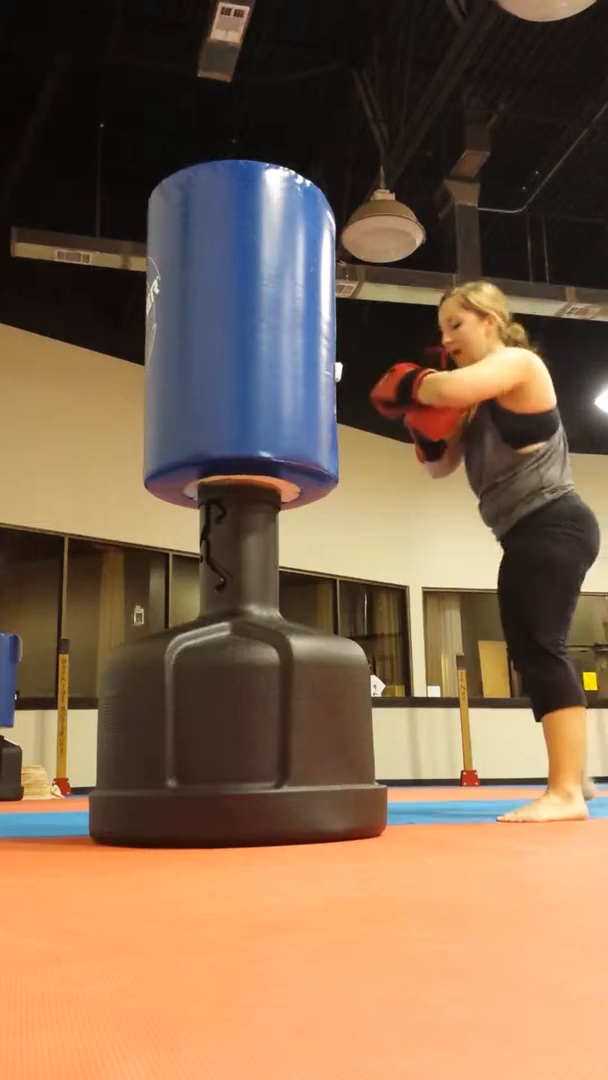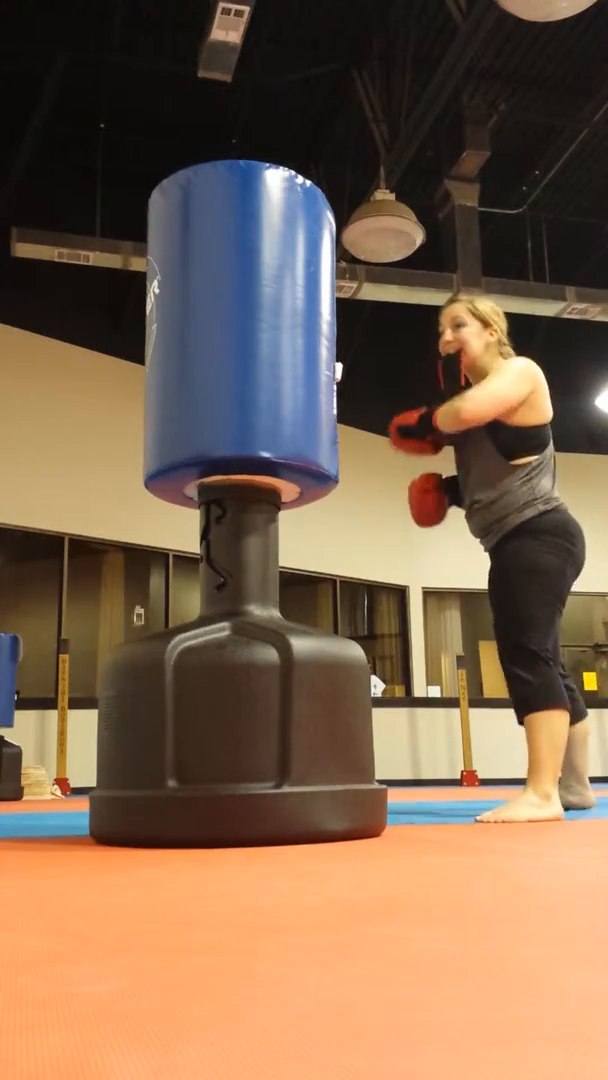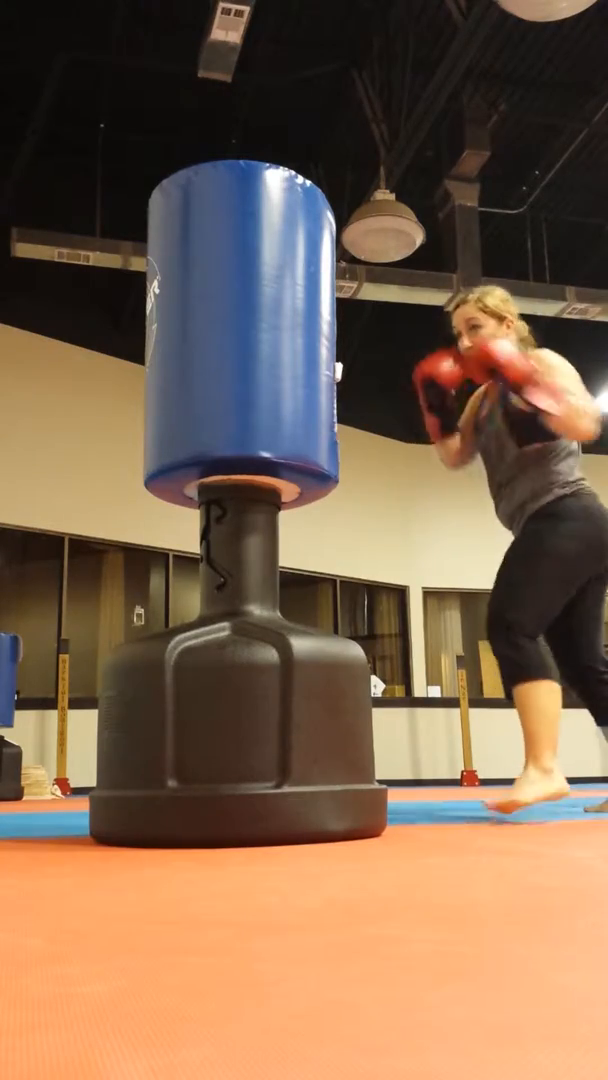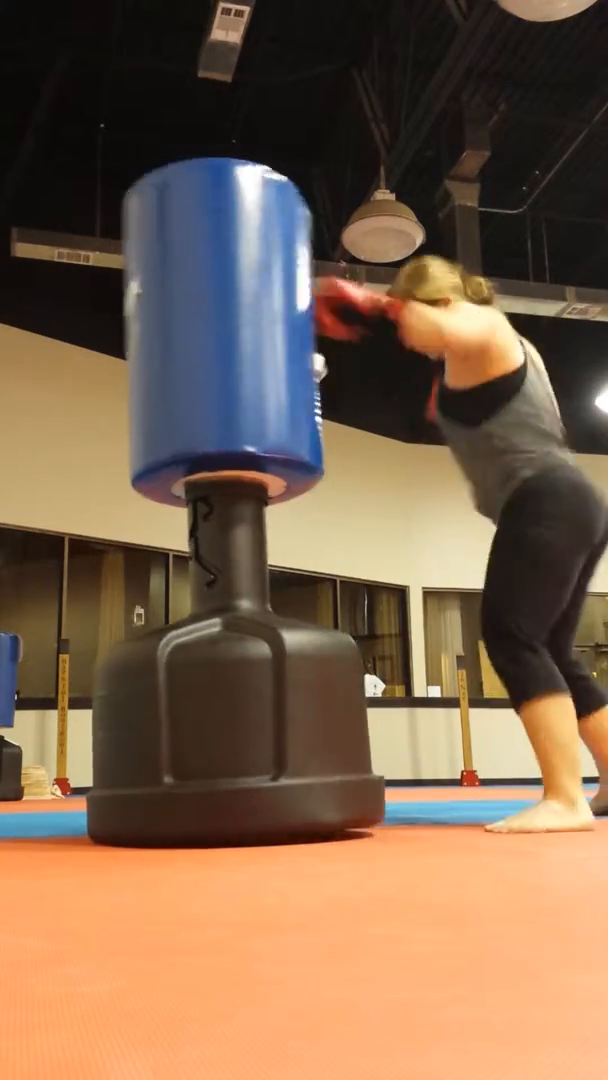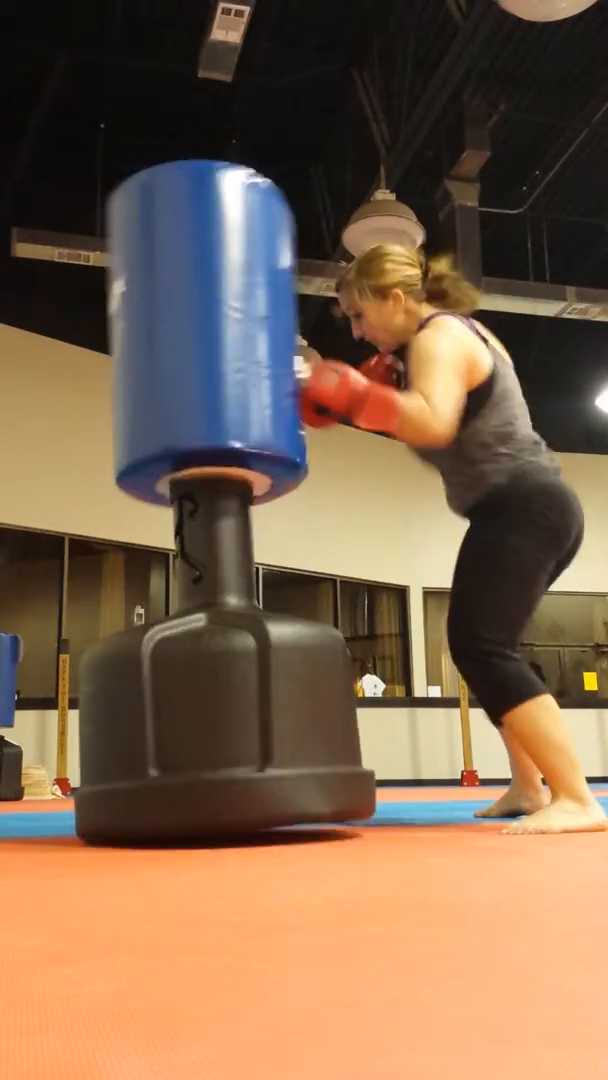
dt=0.7s
person 1, frame 1
left shoulder: (517, 362)
right shoulder: (475, 399)
left elbow: (450, 388)
right elbow: (440, 465)
left wrist: (409, 385)
left hip: (552, 529)
right hip: (528, 536)
left knee: (539, 649)
right knee: (533, 651)
left ankle: (564, 792)
right ankle: (579, 779)
person 1, frame 2
left shoulder: (519, 371)
right shoulder: (475, 391)
left elbow: (469, 410)
left wrist: (422, 424)
right wrist: (448, 491)
left hip: (540, 537)
right hip: (513, 545)
left knee: (527, 653)
right knee: (542, 661)
left ankle: (542, 793)
right ankle: (577, 784)
person 1, frame 3
left shoulder: (541, 364)
right shoulder: (486, 394)
right elbow: (453, 457)
left wrist: (528, 377)
right wrist: (437, 406)
left hip: (564, 521)
right hip: (565, 529)
left knee: (510, 626)
left ankle: (543, 771)
person 1, frame 4
left shoulder: (482, 329)
right shoulder: (508, 351)
left elbow: (447, 332)
left wrist: (373, 307)
right wrist: (459, 423)
left hip: (546, 506)
left knee: (514, 641)
right knee: (549, 653)
person 1, frame 5
left shoulder: (437, 336)
right shoulder: (464, 333)
left elbow: (431, 424)
left wrist: (345, 392)
right wrist: (361, 398)
left hip: (520, 511)
right hip: (542, 509)
left knee: (481, 648)
right knee: (482, 648)
right ankle: (529, 785)
